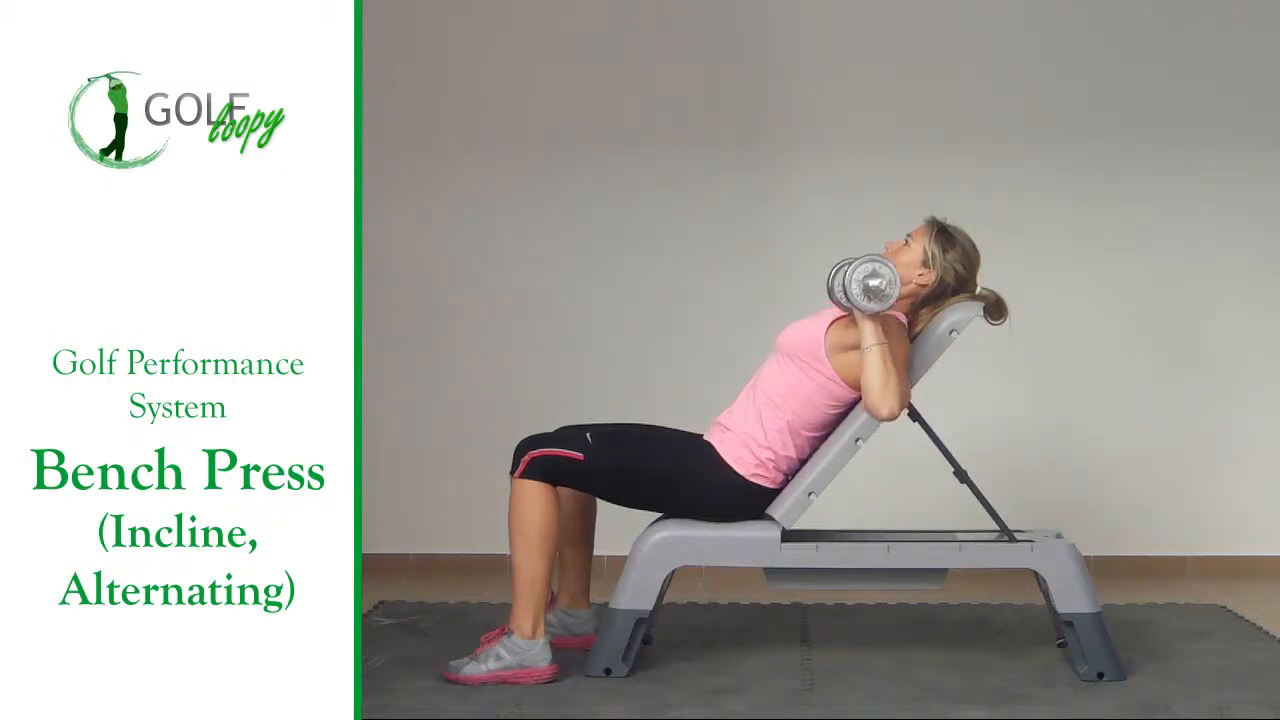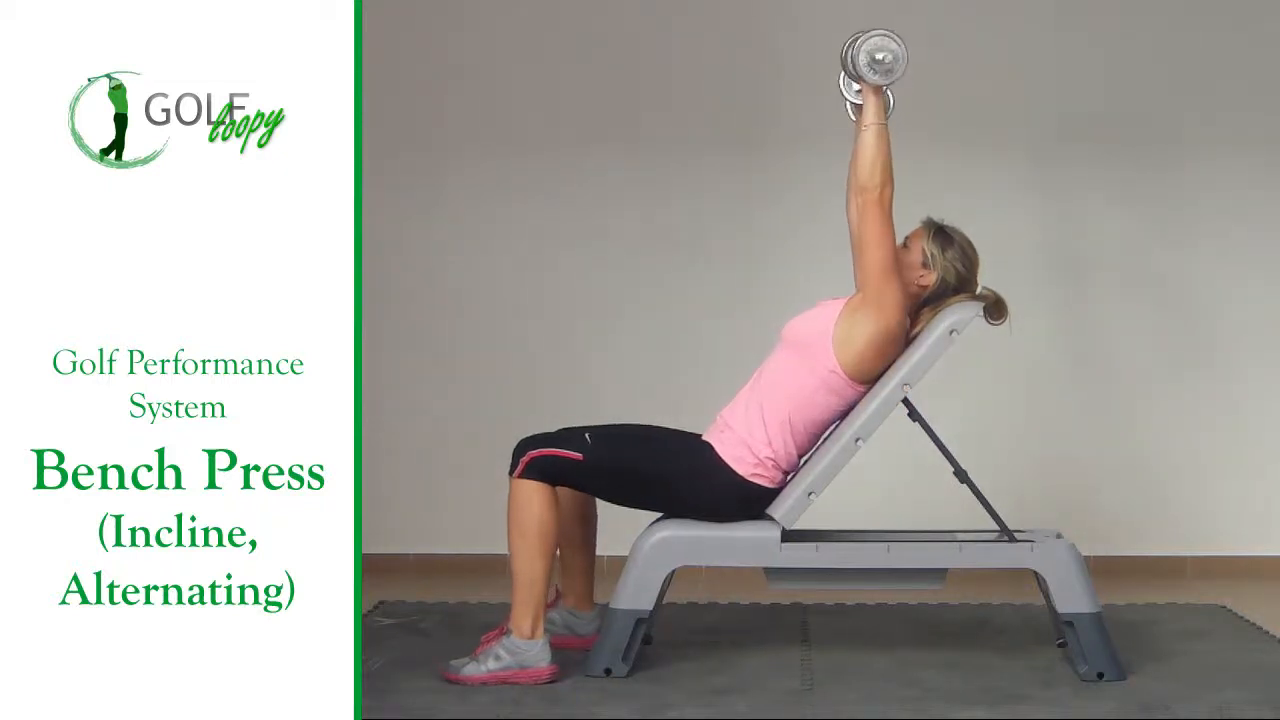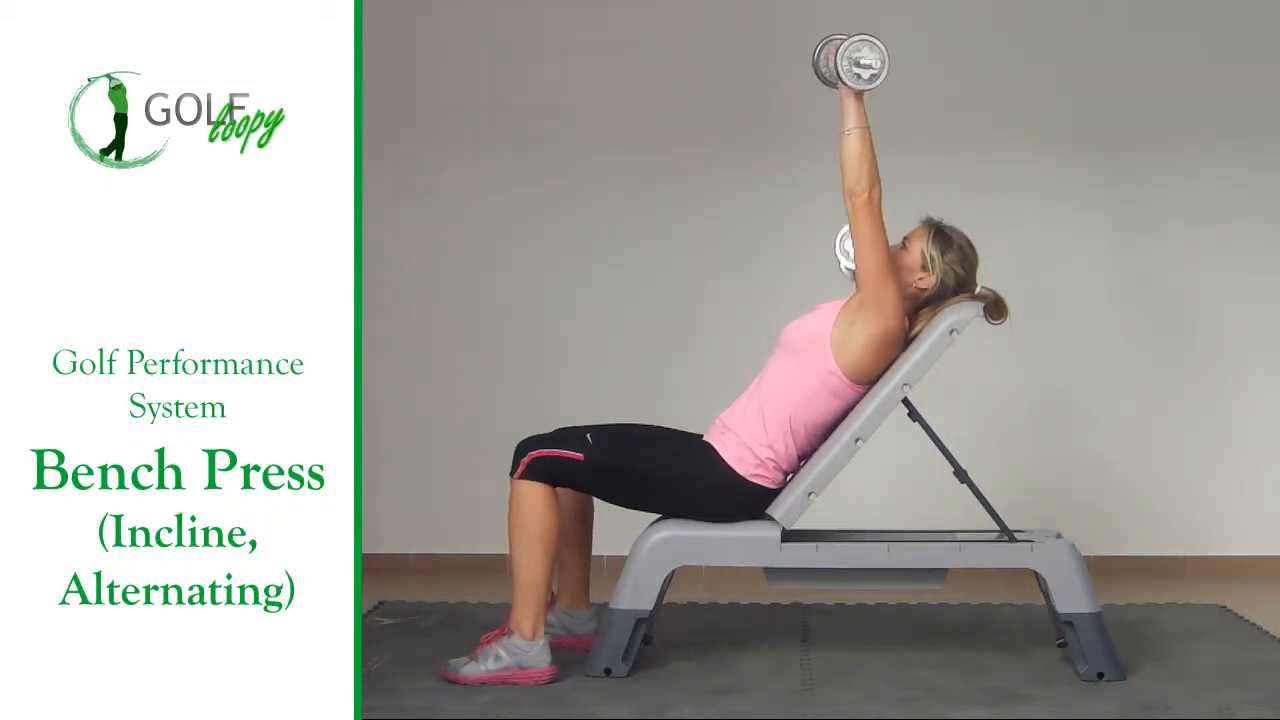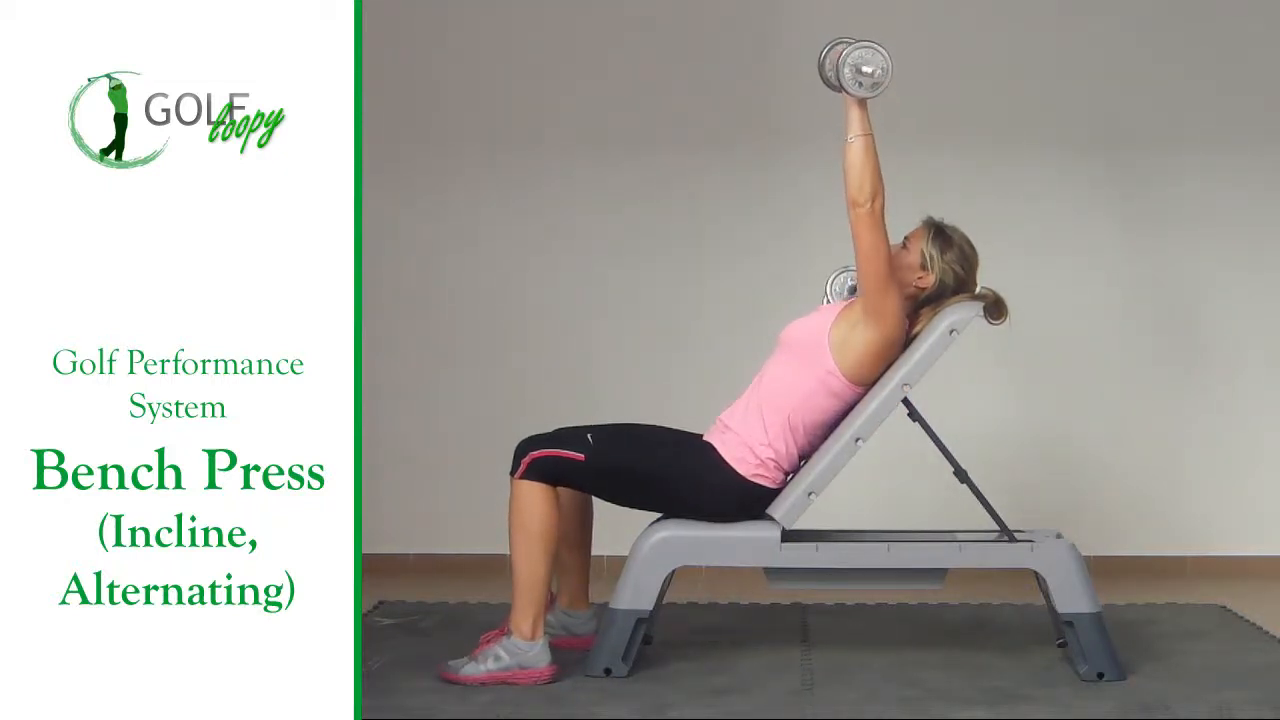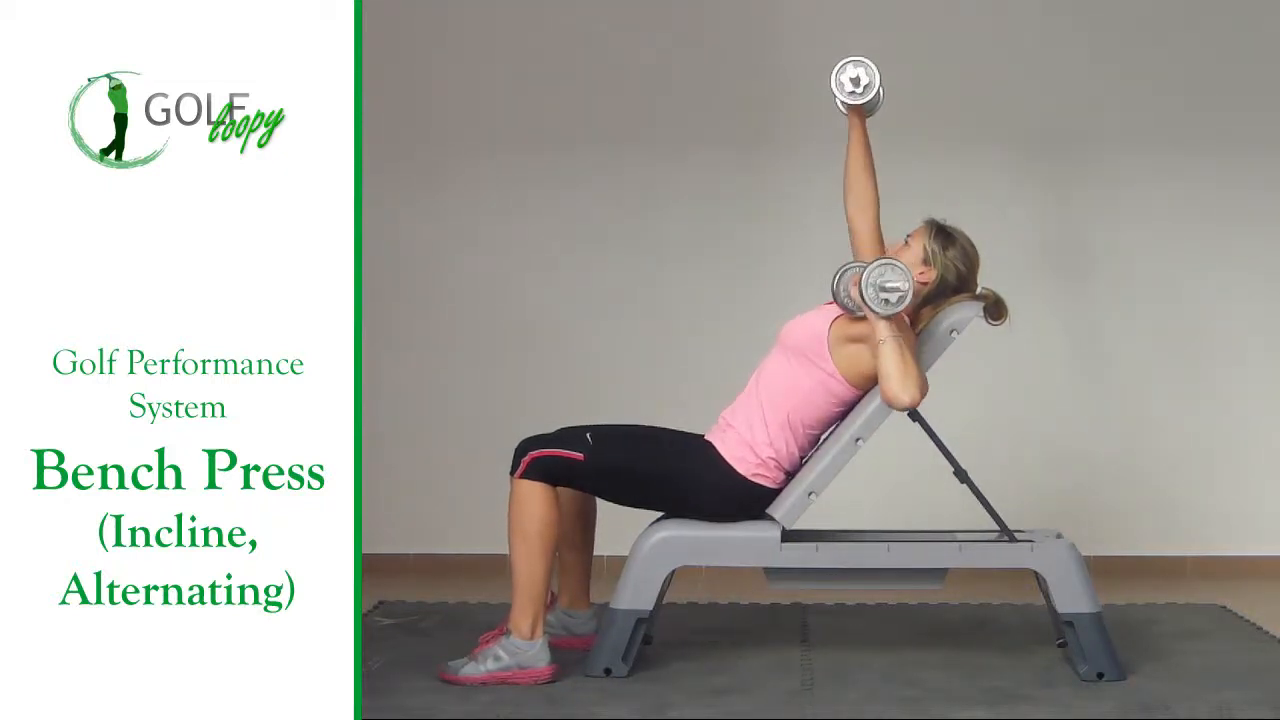
dt=1s
person 1, frame 1
left shoulder: (890, 333)
right shoulder: (876, 324)
left elbow: (886, 404)
left wrist: (869, 316)
right wrist: (861, 307)
left hip: (729, 476)
right hip: (729, 461)
left knee: (536, 457)
right knee: (564, 448)
left ankle: (525, 643)
right ankle: (572, 612)
person 1, frame 2
left shoulder: (885, 316)
right shoulder: (873, 315)
left elbow: (872, 197)
right elbow: (863, 204)
left wrist: (875, 100)
right wrist: (865, 114)
left hip: (729, 478)
right hip: (729, 462)
left knee: (534, 458)
right knee: (560, 452)
left ankle: (525, 644)
right ankle: (576, 613)
person 1, frame 3
left shoulder: (882, 318)
right shoulder: (875, 322)
left elbow: (862, 197)
left wrist: (853, 98)
left hip: (730, 478)
right hip: (729, 461)
left knee: (535, 459)
right knee: (560, 450)
left ankle: (525, 645)
right ankle: (572, 613)
person 1, frame 4
left shoulder: (883, 322)
right shoulder: (873, 326)
left elbow: (864, 206)
left wrist: (855, 107)
left hip: (730, 476)
right hip: (729, 462)
left knee: (536, 458)
right knee: (561, 453)
left ankle: (524, 643)
right ankle: (572, 612)
person 1, frame 5
left shoulder: (893, 331)
right shoulder: (879, 311)
left elbow: (905, 394)
right elbow: (860, 212)
left wrist: (878, 318)
right wrist: (856, 121)
left hip: (731, 476)
right hip: (730, 462)
left knee: (536, 459)
right knee: (560, 455)
left ankle: (524, 644)
right ankle: (572, 613)
